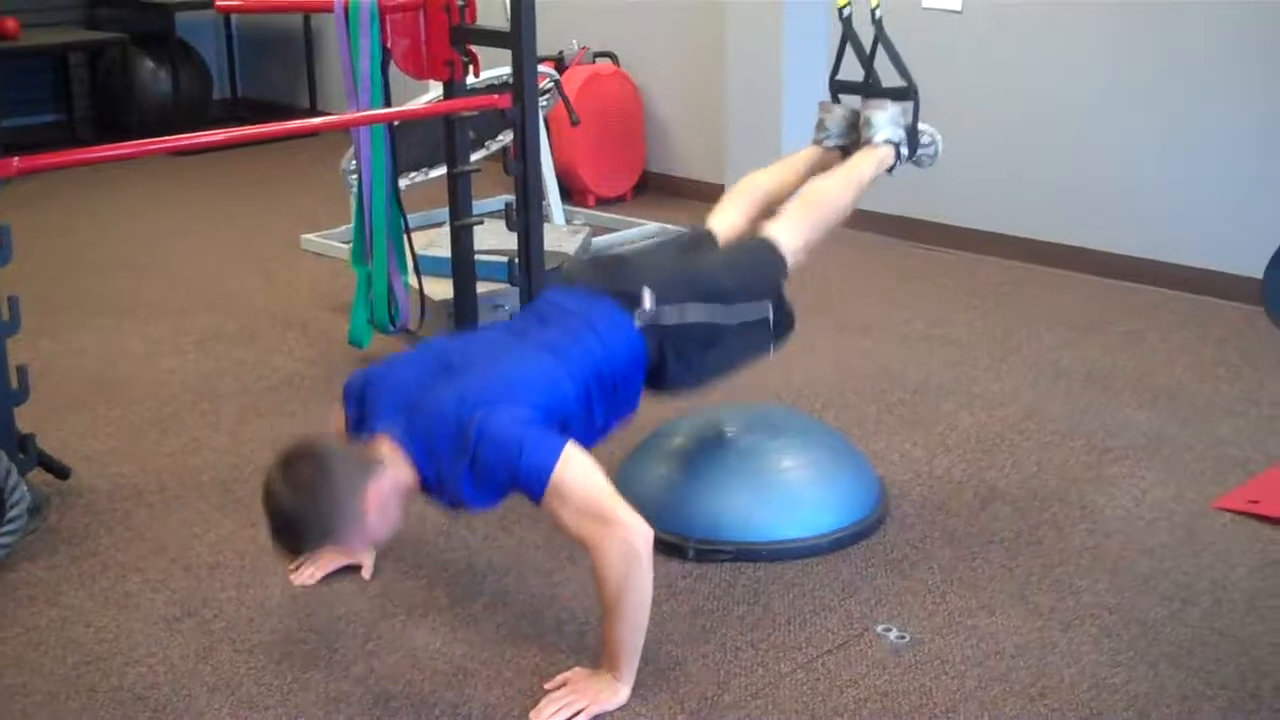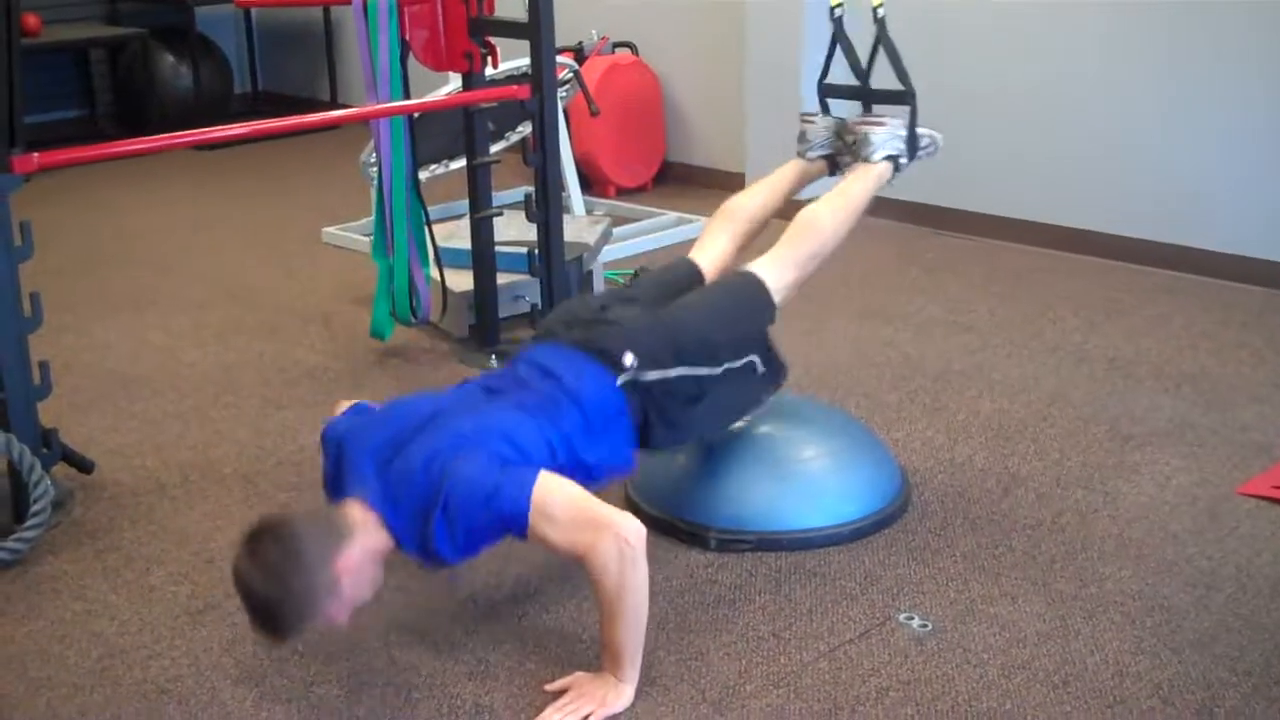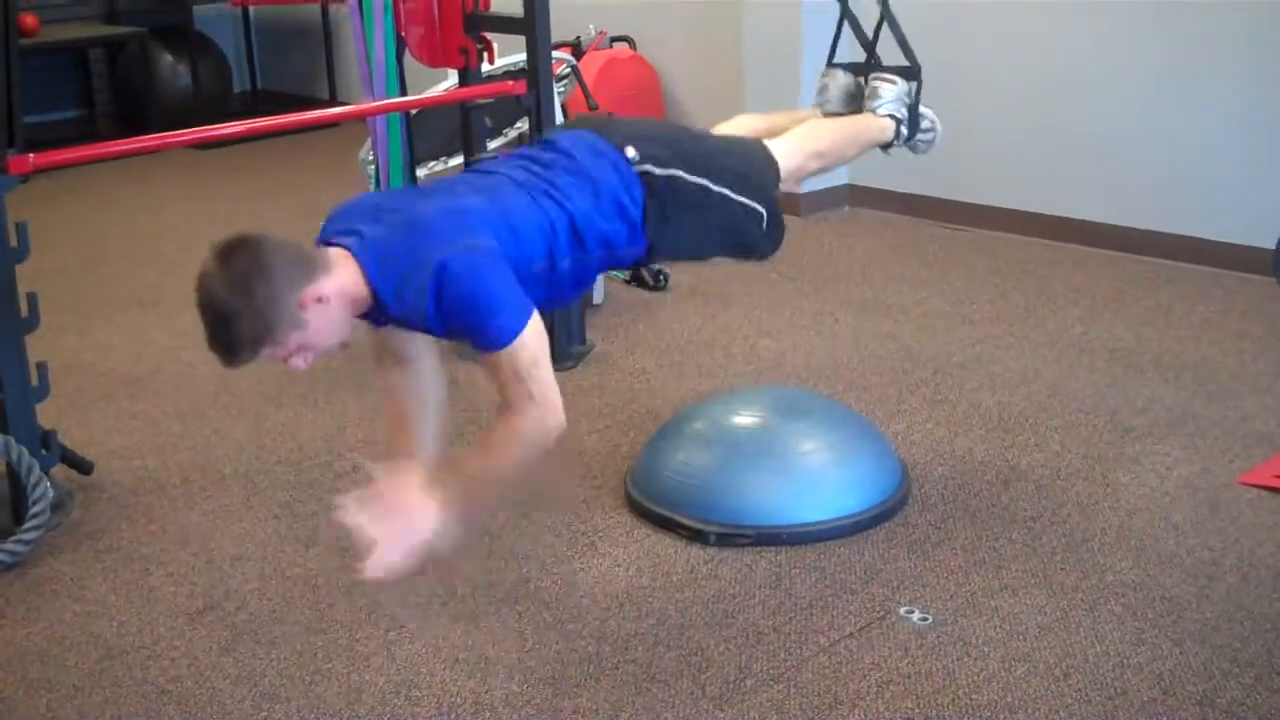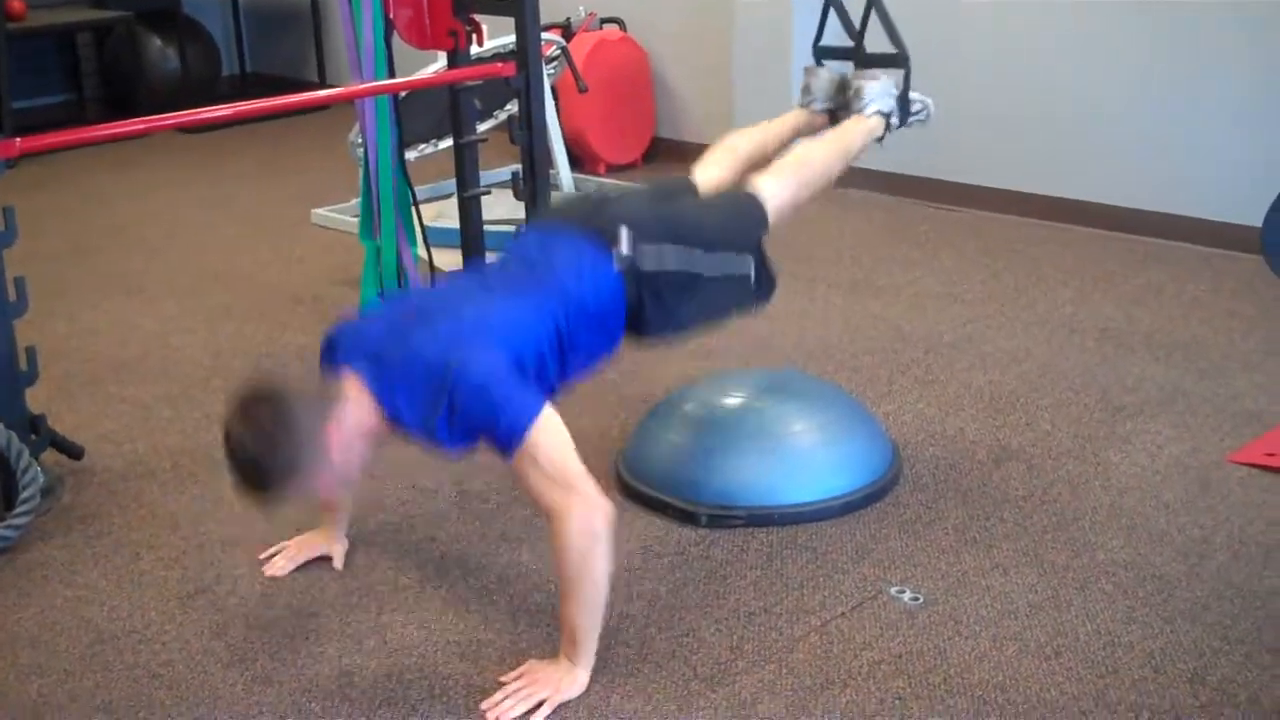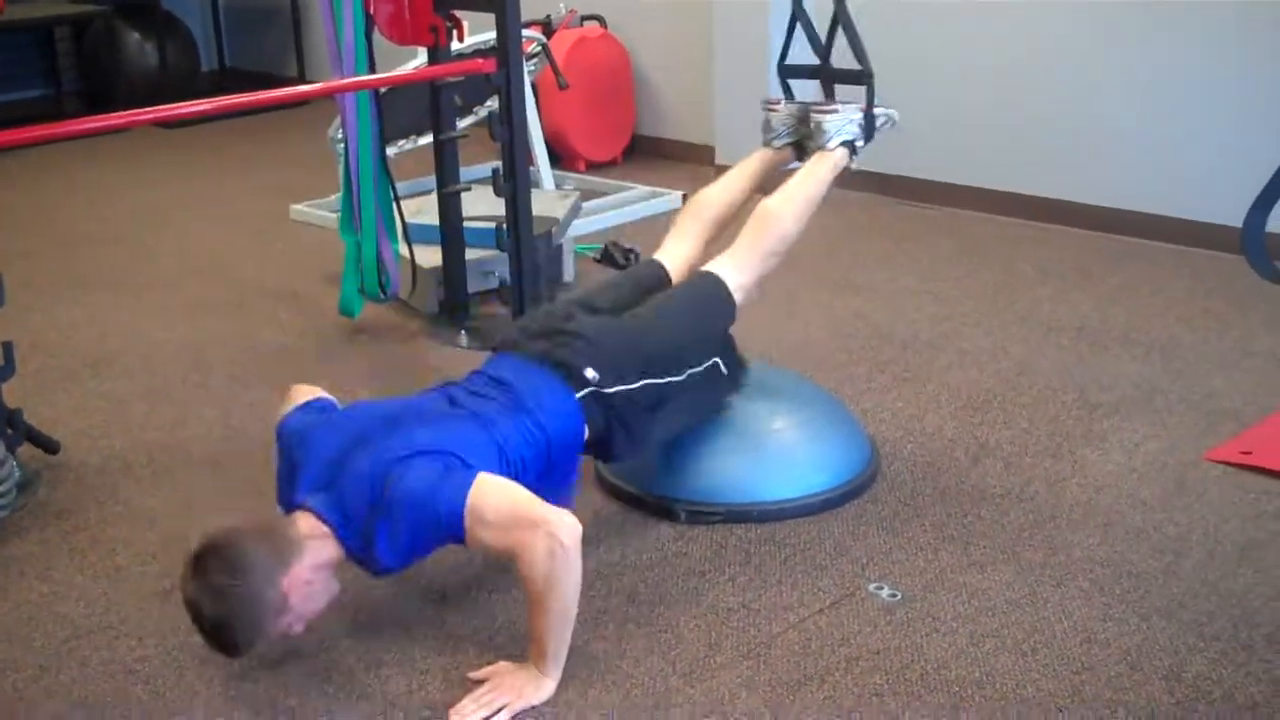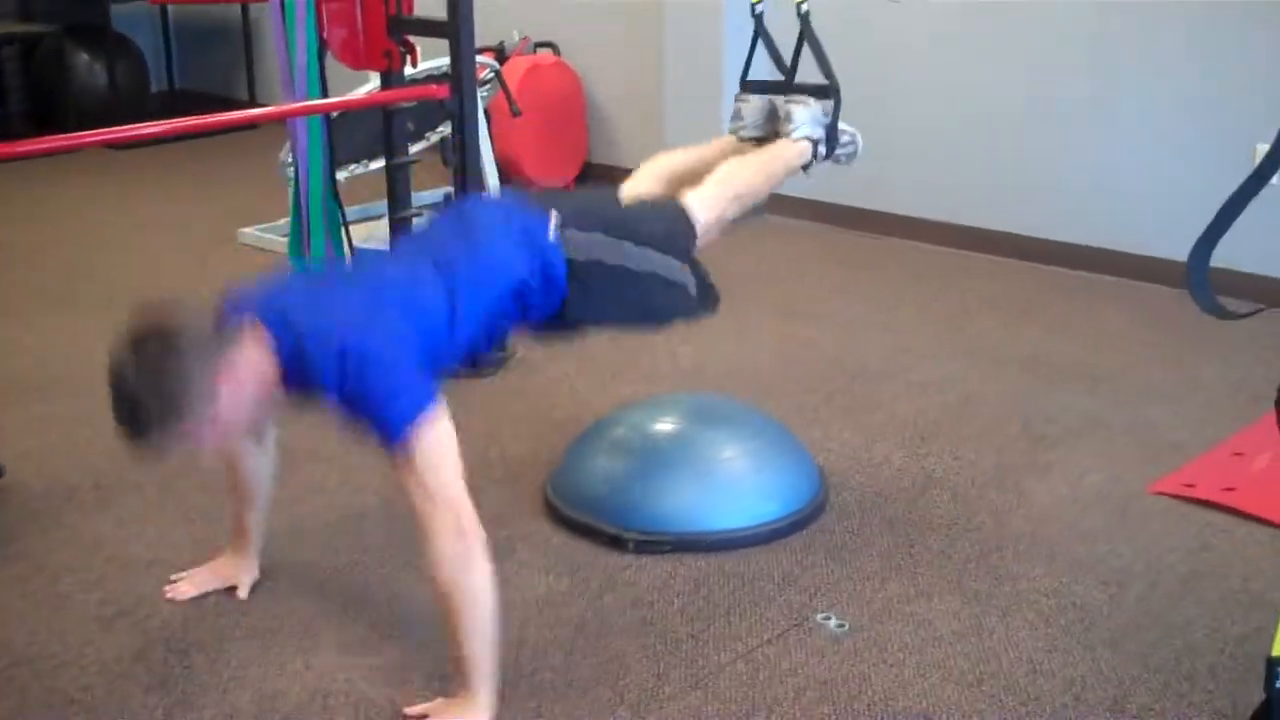
dt=0.7s
person 1, frame 1
left shoulder: (490, 438)
right shoulder: (378, 397)
left elbow: (627, 538)
right wrist: (355, 544)
left hip: (643, 329)
right hip: (582, 300)
left knee: (781, 243)
right knee: (719, 232)
left ankle: (882, 142)
right ankle: (831, 139)
person 1, frame 2
left shoulder: (453, 500)
right shoulder: (347, 446)
left elbow: (621, 536)
right wrist: (354, 558)
left hip: (625, 382)
right hip: (563, 351)
left knee: (766, 278)
right knee: (706, 263)
left ankle: (880, 154)
right ankle: (816, 152)
person 1, frame 3
left shoulder: (458, 270)
right shoulder: (341, 255)
left elbow: (543, 415)
right elbow: (407, 361)
left wrist: (435, 495)
right wrist: (412, 481)
left hip: (637, 184)
right hip: (569, 159)
left knee: (783, 161)
right knee: (718, 140)
left ankle: (885, 114)
right ankle: (838, 92)
person 1, frame 4
left shoulder: (464, 383)
right shoulder: (346, 353)
left elbow: (586, 514)
right wrist: (333, 525)
left hip: (622, 272)
right hip: (563, 245)
left knee: (756, 208)
right knee: (703, 188)
left ankle: (871, 108)
right ankle: (817, 105)
person 1, frame 5
left shoulder: (399, 503)
right shoulder: (301, 448)
left elbow: (553, 536)
left hip: (590, 393)
right hip: (533, 356)
left knee: (727, 279)
right knee: (672, 261)
left ankle: (836, 141)
right ankle: (783, 138)
person 1, frame 6
left shoulder: (359, 355)
right shoulder: (244, 326)
left elbow: (456, 534)
right elbow: (255, 433)
right wrist: (242, 550)
left hip: (548, 264)
right hip: (482, 231)
left knee: (695, 218)
right knee: (635, 198)
left ankle: (803, 137)
right ankle: (751, 130)
